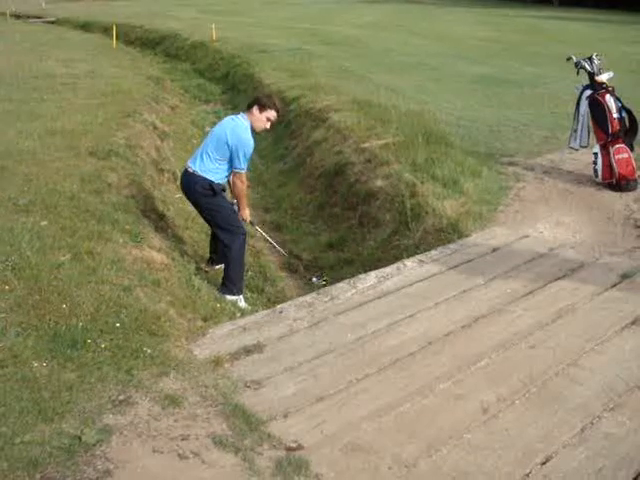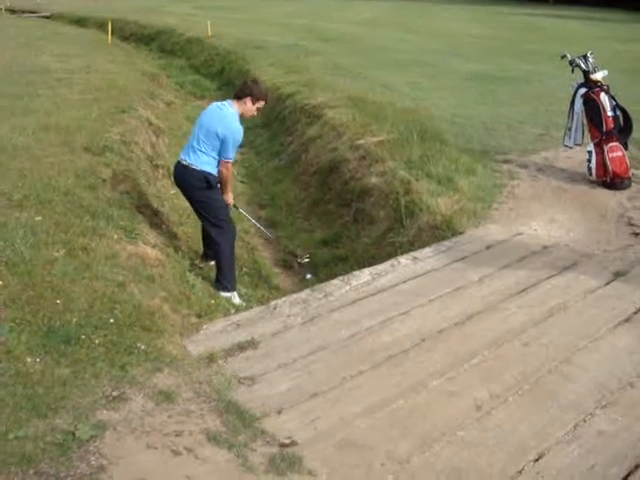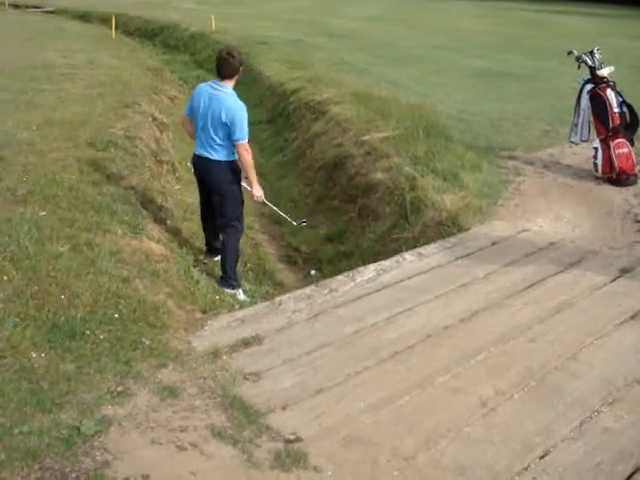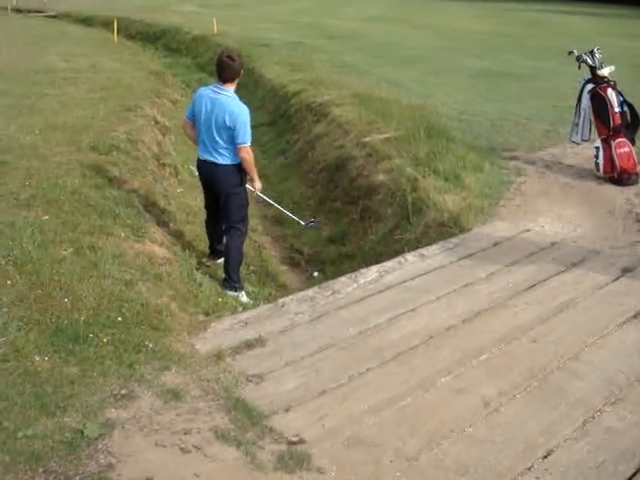
dt=1s
person 1, frame 1
left shoulder: (232, 121)
right shoulder: (243, 137)
right elbow: (238, 178)
left wrist: (239, 203)
right wrist: (242, 208)
left hip: (193, 179)
right hip: (203, 186)
left knee: (225, 217)
right knee: (236, 233)
left ankle: (216, 259)
right ankle: (232, 291)
person 1, frame 2
left shoulder: (215, 107)
right shoulder: (234, 127)
right elbow: (225, 167)
left wrist: (220, 190)
right wrist: (227, 193)
left hip: (182, 169)
right hip: (198, 178)
left knee: (211, 215)
right knee: (225, 229)
left ankle: (210, 254)
right ankle: (226, 286)
person 1, frame 3
left shoulder: (200, 91)
right shoulder: (236, 107)
left elbow: (186, 121)
right elbow: (242, 150)
right wrist: (254, 184)
left hip: (199, 161)
right hip: (222, 168)
left knee: (208, 210)
right knee: (232, 224)
left ankle: (212, 249)
right ankle: (229, 281)
person 1, frame 4
left shoulder: (200, 95)
right shoulder: (239, 109)
left elbow: (187, 126)
right elbow: (244, 152)
right wrist: (255, 179)
left hip: (204, 165)
right hip: (228, 172)
left knee: (213, 212)
right knee: (237, 226)
left ankle: (216, 252)
right ankle: (232, 282)
